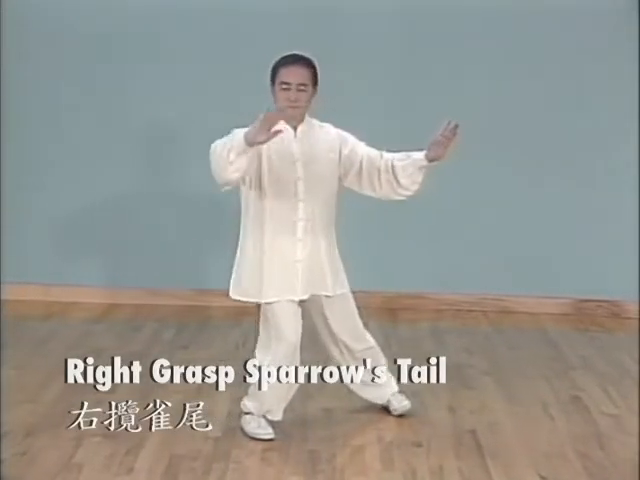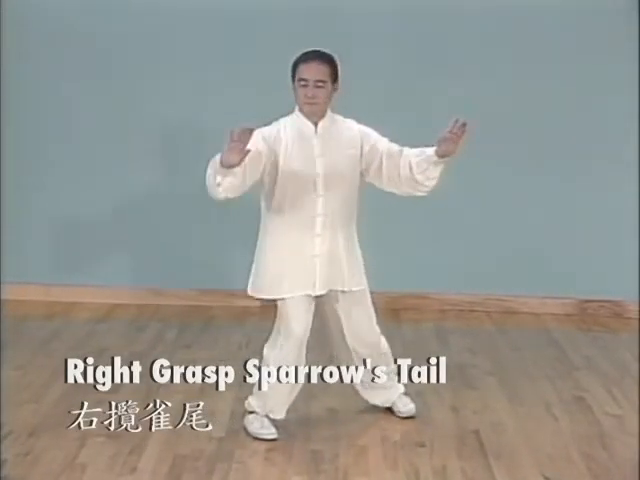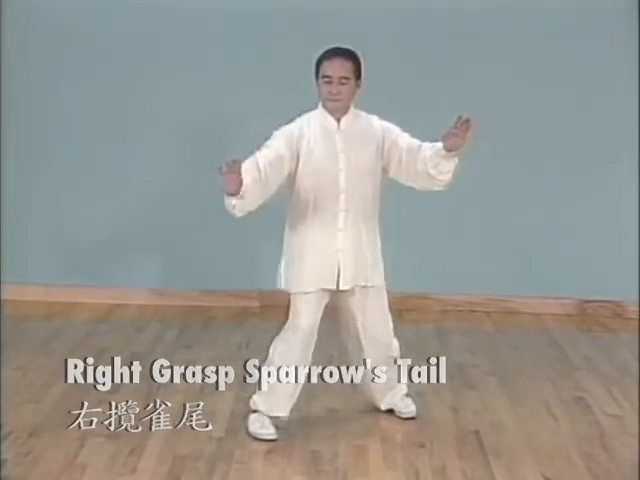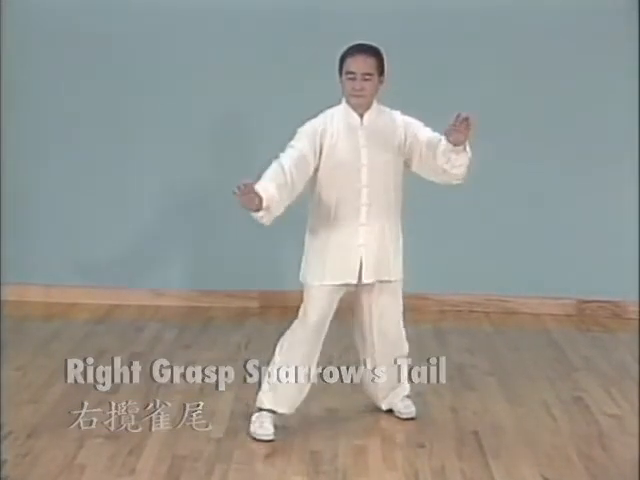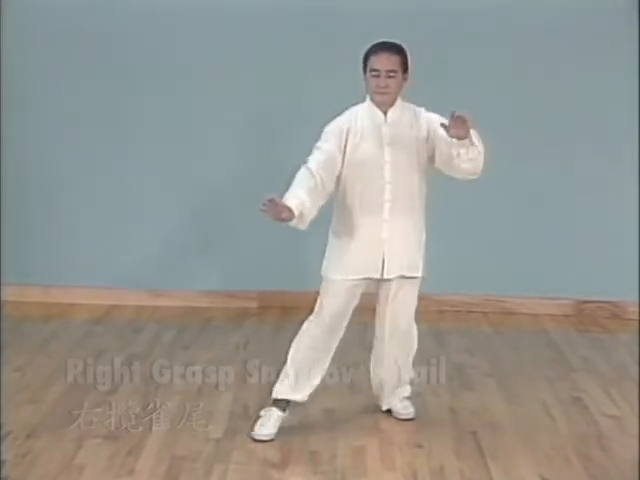
dt=0.3s
person 1, frame 1
left shoulder: (333, 140)
right shoulder: (251, 140)
left elbow: (380, 170)
right elbow: (224, 164)
left wrist: (426, 158)
right wrist: (251, 140)
left hip: (321, 261)
right hip: (273, 263)
left knee: (349, 332)
right knee: (282, 343)
left ankle: (383, 390)
right ankle: (256, 410)
person 1, frame 2
left shoulder: (356, 137)
right shoulder: (273, 137)
left elbow: (401, 167)
right elbow: (242, 170)
left wrist: (437, 154)
right wrist: (228, 162)
left hip: (341, 256)
right hip: (290, 258)
left knee: (364, 332)
right knee: (291, 336)
left ankle: (387, 391)
right ankle: (261, 409)
person 1, frame 3
left shoulder: (379, 133)
right shoulder: (296, 134)
left elbow: (419, 162)
right elbow: (264, 171)
left wrist: (447, 150)
right wrist: (237, 186)
left hip: (361, 253)
right hip: (311, 254)
left knee: (376, 331)
right knee: (299, 332)
left ankle: (390, 393)
right ankle: (264, 408)
person 1, frame 4
left shoulder: (402, 127)
right shoulder: (320, 128)
left elbow: (444, 165)
right elbow: (290, 170)
left wrist: (455, 144)
right wrist: (262, 198)
left hip: (382, 248)
right hip: (330, 247)
left knee: (386, 327)
right knee: (309, 326)
left ankle: (391, 393)
right ankle: (269, 406)
person 1, frame 5
left shoulder: (426, 124)
right shoulder: (346, 125)
left elbow: (466, 165)
right elbow: (317, 172)
left wrist: (463, 138)
right wrist: (292, 206)
left hip: (403, 245)
right hip: (353, 244)
left knee: (399, 325)
right knee: (327, 319)
left ankle: (393, 394)
right ankle: (281, 401)
